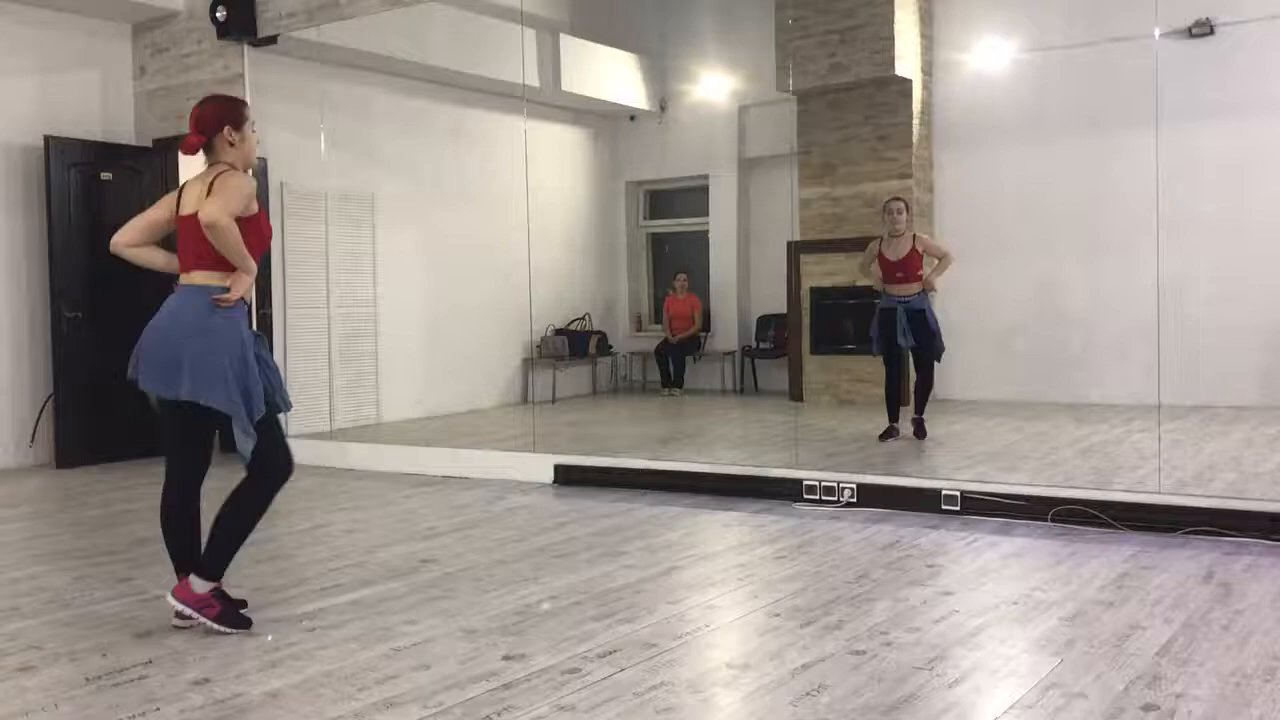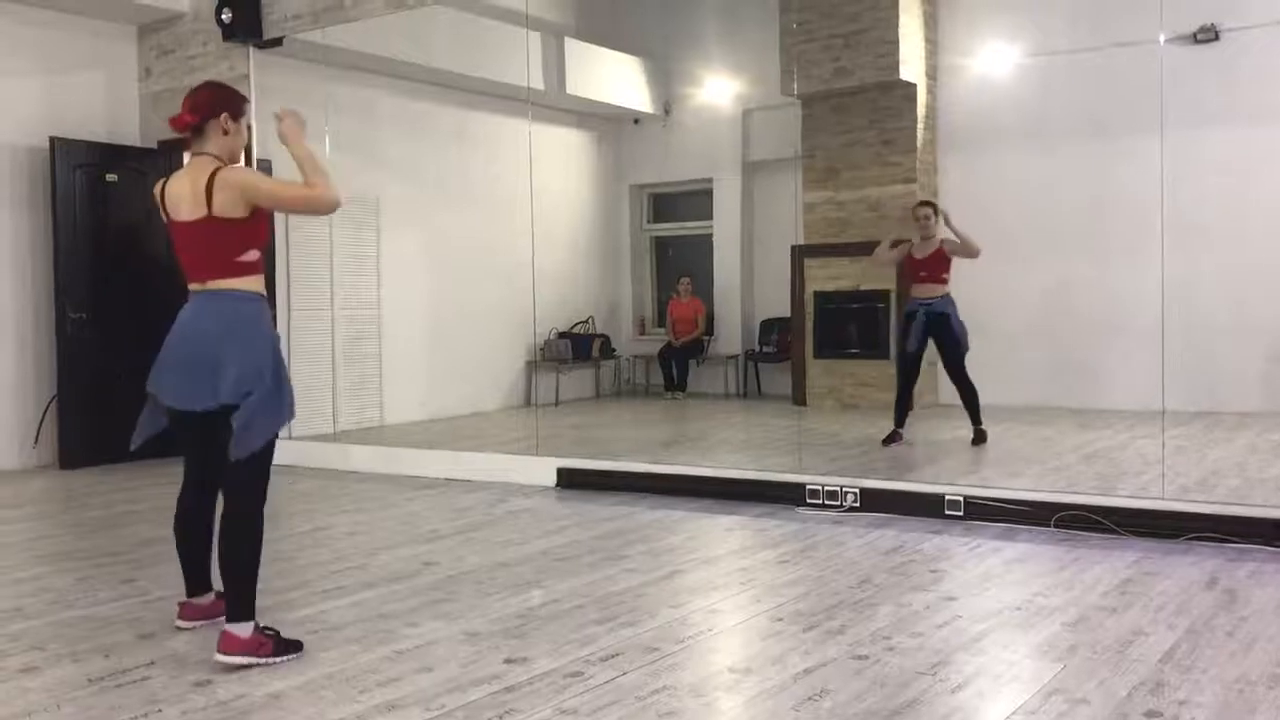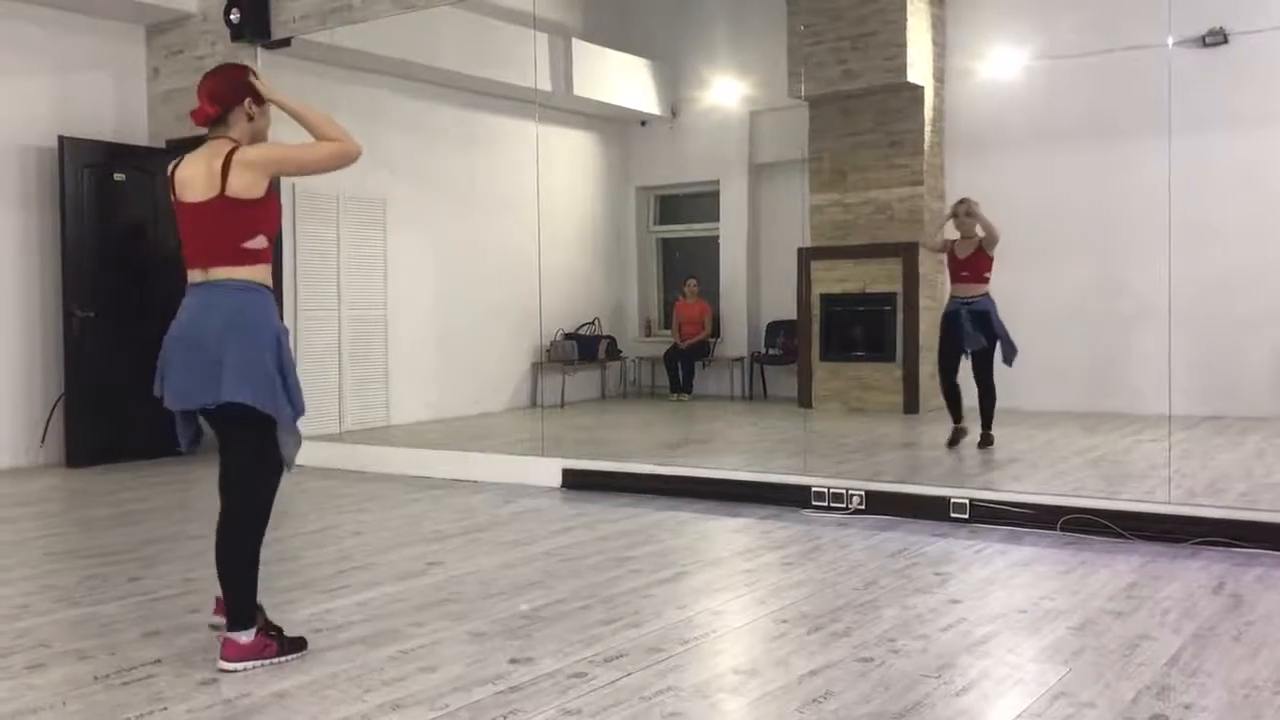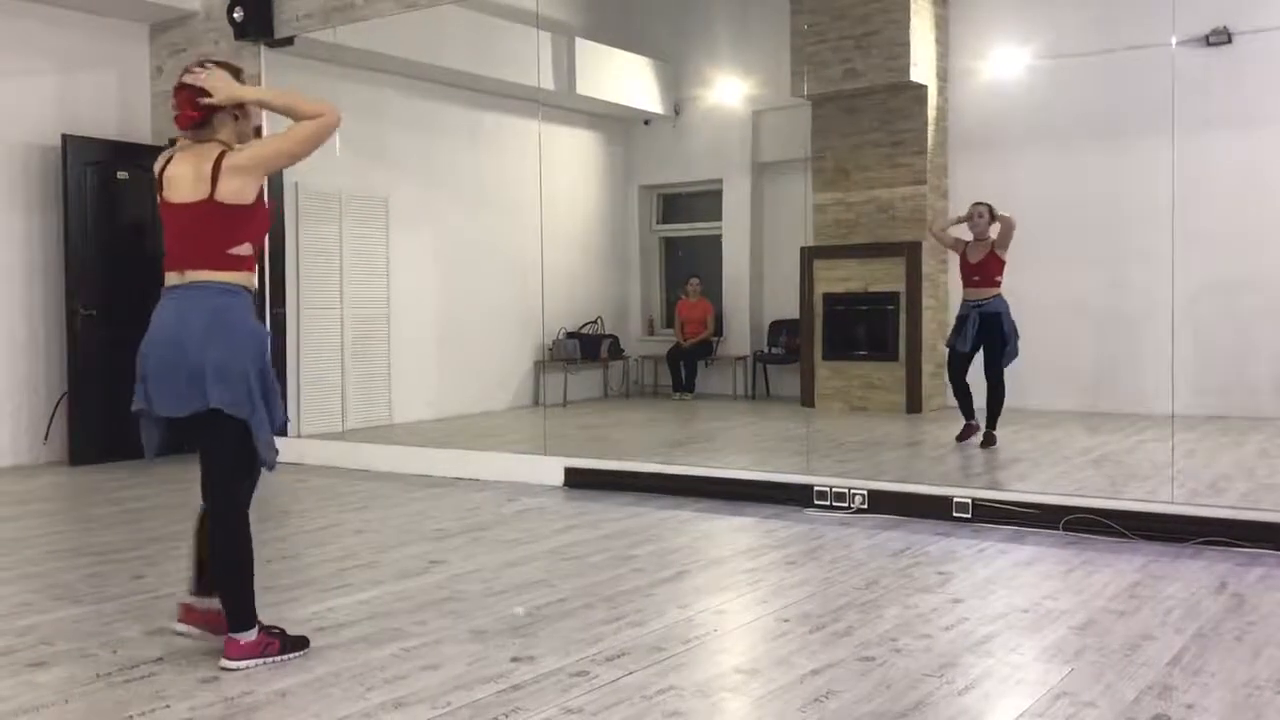
dt=0.4s
person 1, frame 1
left shoulder: (182, 192)
right shoulder: (236, 183)
left elbow: (122, 243)
right elbow: (215, 219)
right wrist: (245, 267)
left hip: (173, 324)
right hip: (214, 329)
left knee: (183, 471)
right knee: (272, 465)
left ankle: (191, 588)
right ankle: (200, 584)
person 1, frame 2
left shoulder: (168, 187)
right shoulder: (233, 180)
right elbow: (325, 199)
right wrist: (295, 143)
left hip: (192, 329)
right hip: (239, 332)
left knee: (200, 478)
right knee: (245, 486)
left ankle: (198, 597)
right ankle: (239, 630)
person 1, frame 3
left shoulder: (181, 170)
right shoulder: (253, 160)
right elbow: (347, 148)
right wrist: (282, 100)
left hip: (195, 323)
right hip: (243, 323)
left knee: (249, 473)
right knee: (249, 483)
left ankle: (235, 603)
right ankle: (241, 636)
person 1, frame 4
left shoulder: (167, 166)
right shoulder: (240, 164)
right elbow: (327, 117)
left wrist: (205, 112)
right wrist: (243, 96)
left hip: (170, 326)
right hip: (223, 328)
left knee: (225, 478)
right knee: (232, 484)
left ankle: (206, 596)
right ankle: (244, 635)
person 2, frame 1
left shoulder: (919, 241)
right shoulder: (877, 246)
left elbow: (947, 256)
right elbow: (864, 267)
left wrist: (933, 275)
right wrist: (875, 278)
left hip: (917, 307)
right hip: (890, 309)
left knee: (925, 368)
right knee: (893, 370)
left ankle: (918, 417)
right ankle: (893, 424)
person 2, frame 2
left shoulder: (947, 246)
right shoulder: (907, 249)
left elbow: (974, 252)
right elbow: (879, 257)
left wrist: (951, 226)
left hip: (942, 311)
right hip: (914, 312)
left knee: (957, 374)
right knee: (906, 375)
left ankle: (978, 426)
right ankle: (898, 429)
person 2, frame 3
left shoulder: (986, 244)
right shoulder: (950, 245)
left elbow: (994, 234)
right elbow: (927, 243)
left wrist: (977, 213)
right wrist: (946, 220)
left hip: (982, 311)
right hip: (954, 312)
left knee: (983, 375)
right knee: (946, 373)
left ankle: (986, 430)
right ankle: (958, 425)
person 2, frame 4
left shoulder: (998, 247)
right shoulder: (962, 247)
left elbow: (1010, 222)
right elbow: (935, 231)
left wrist: (996, 217)
right wrist: (961, 219)
left hip: (994, 313)
right hip: (968, 313)
left knee: (993, 375)
right knee: (955, 372)
left ankle: (990, 430)
right ankle: (970, 421)
